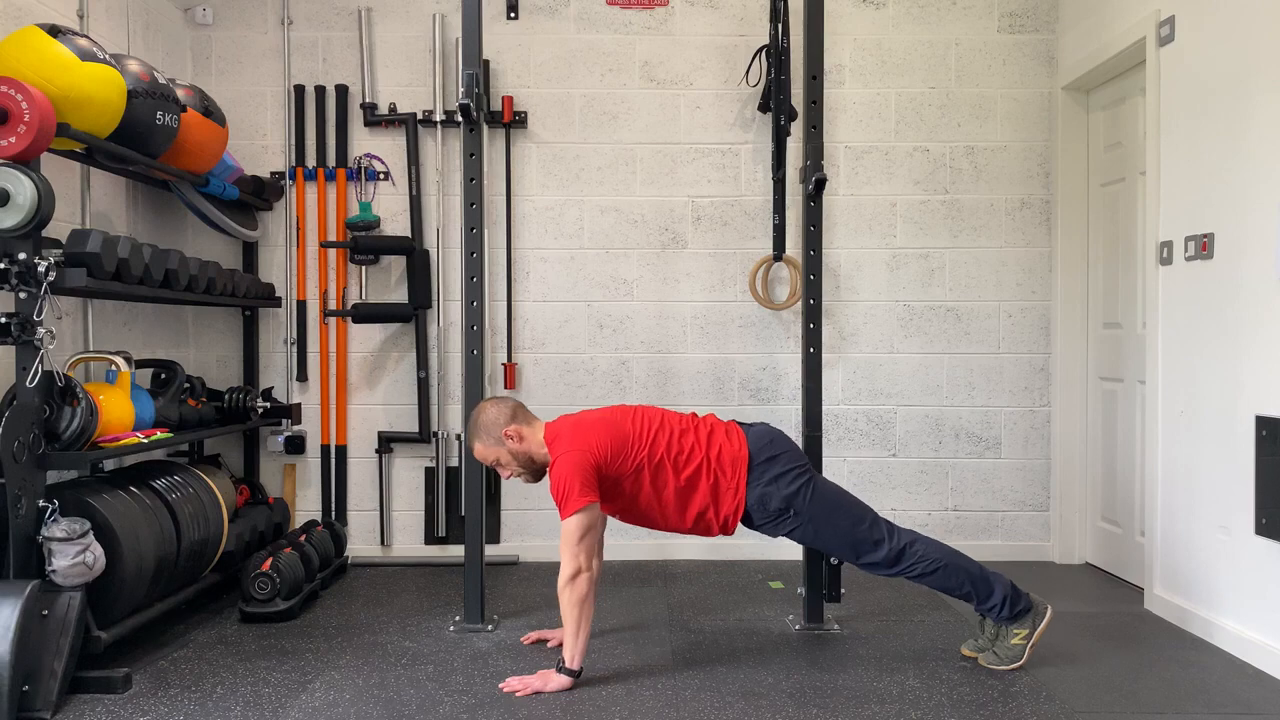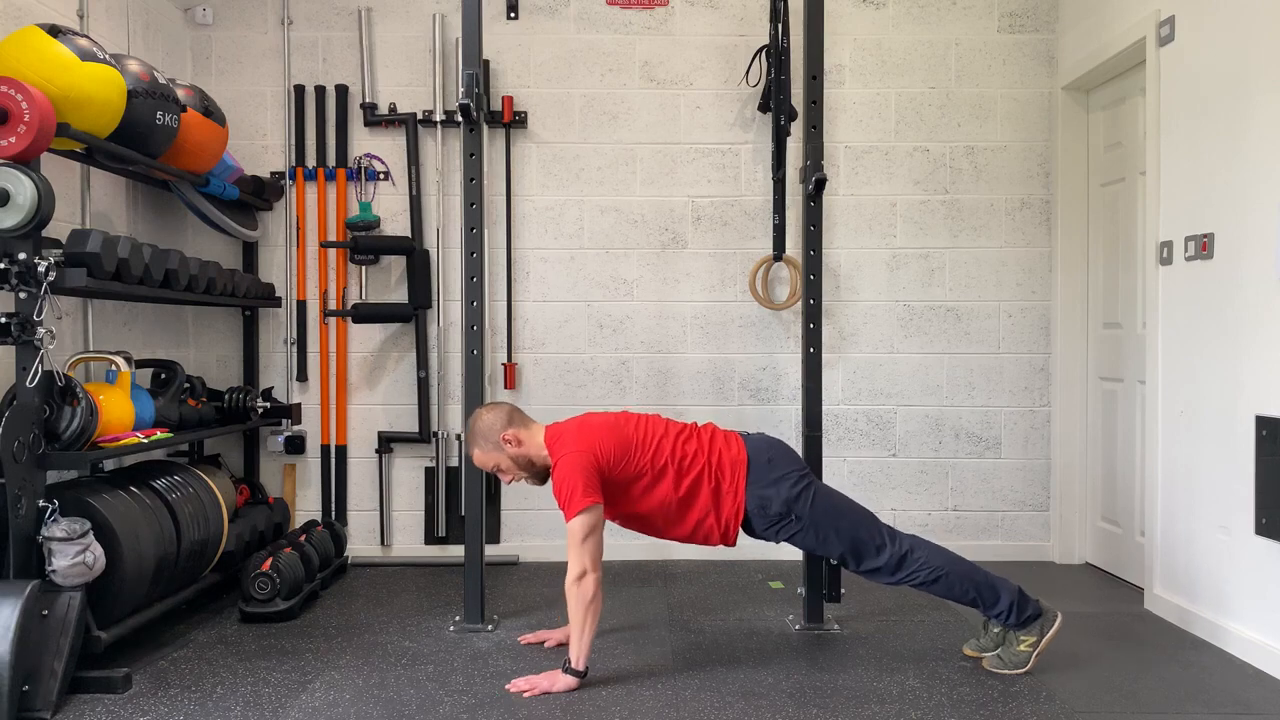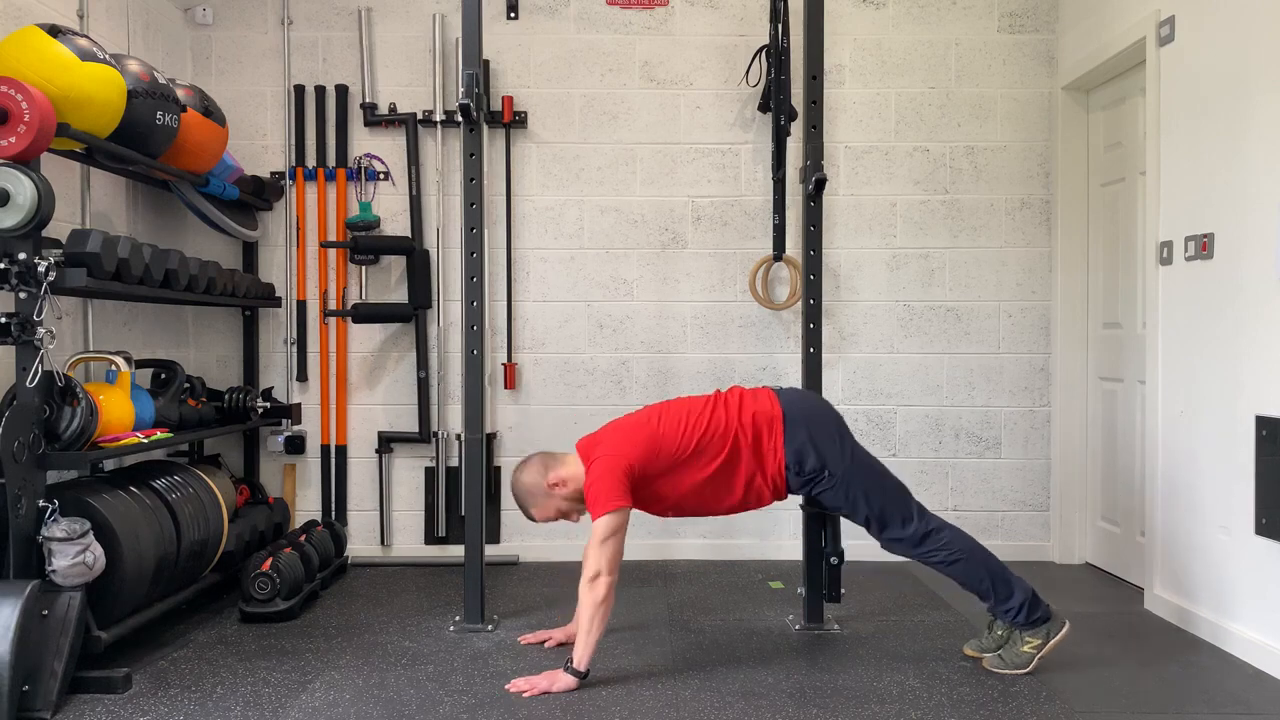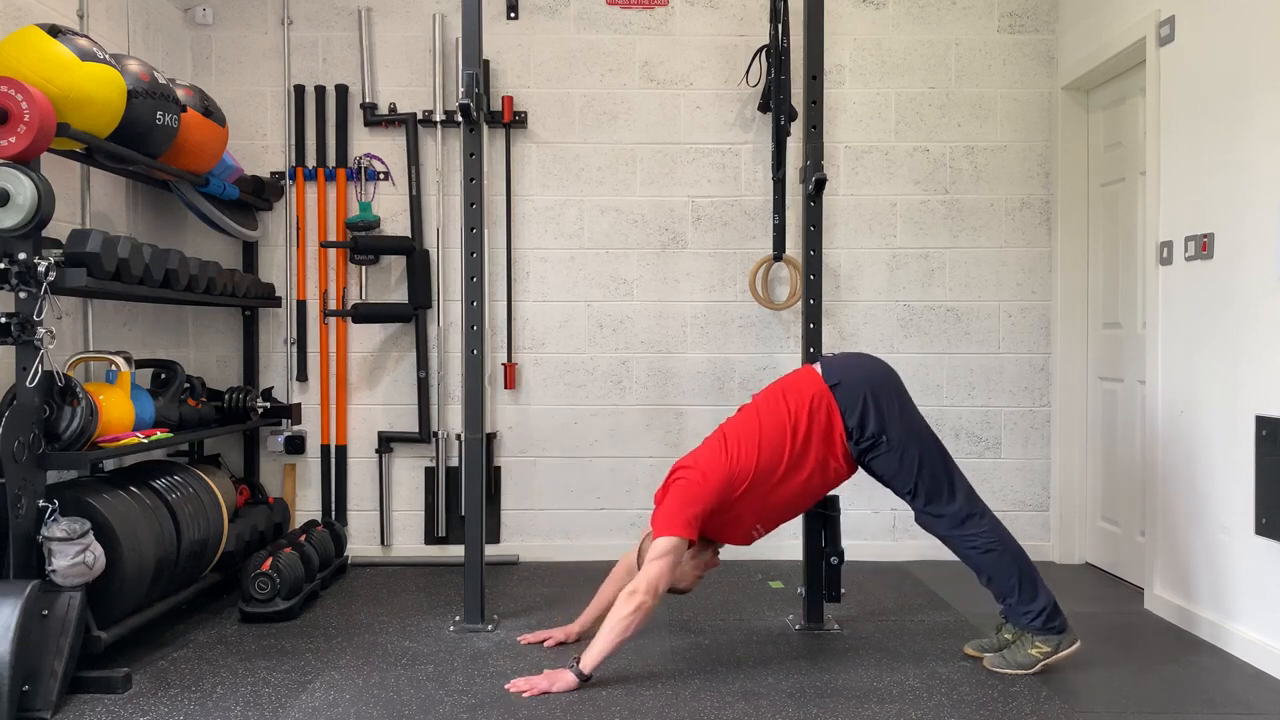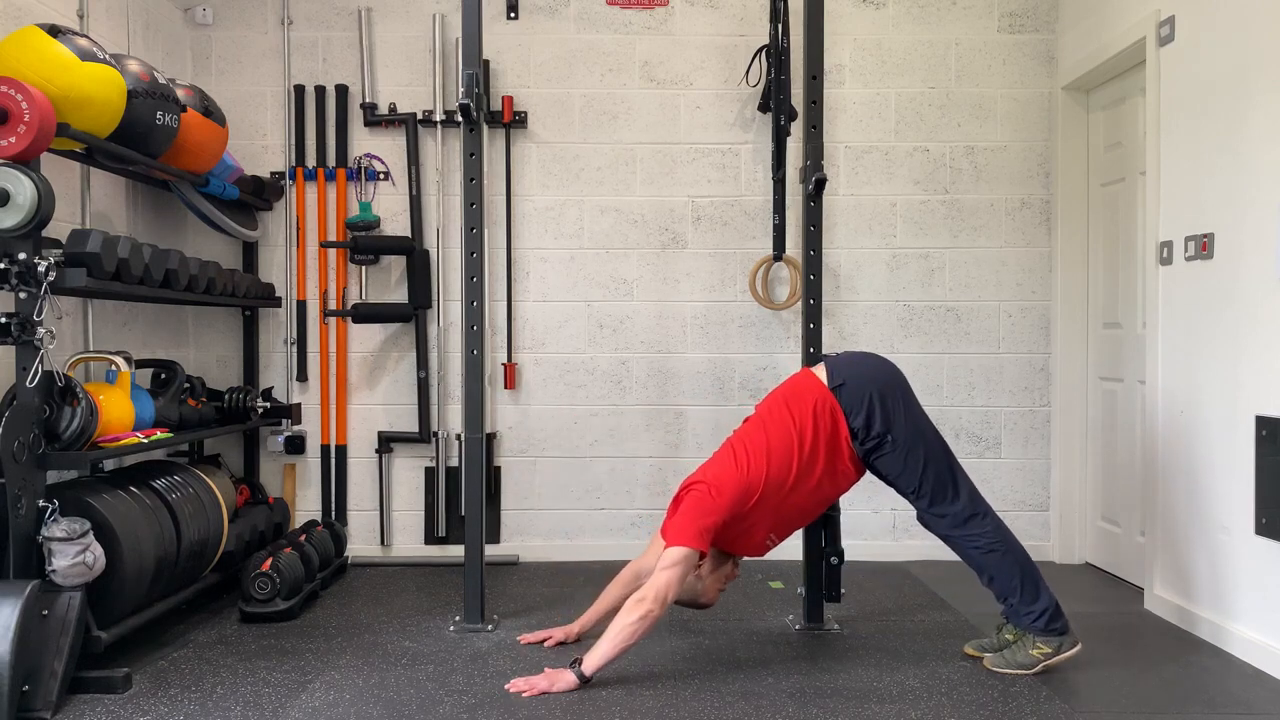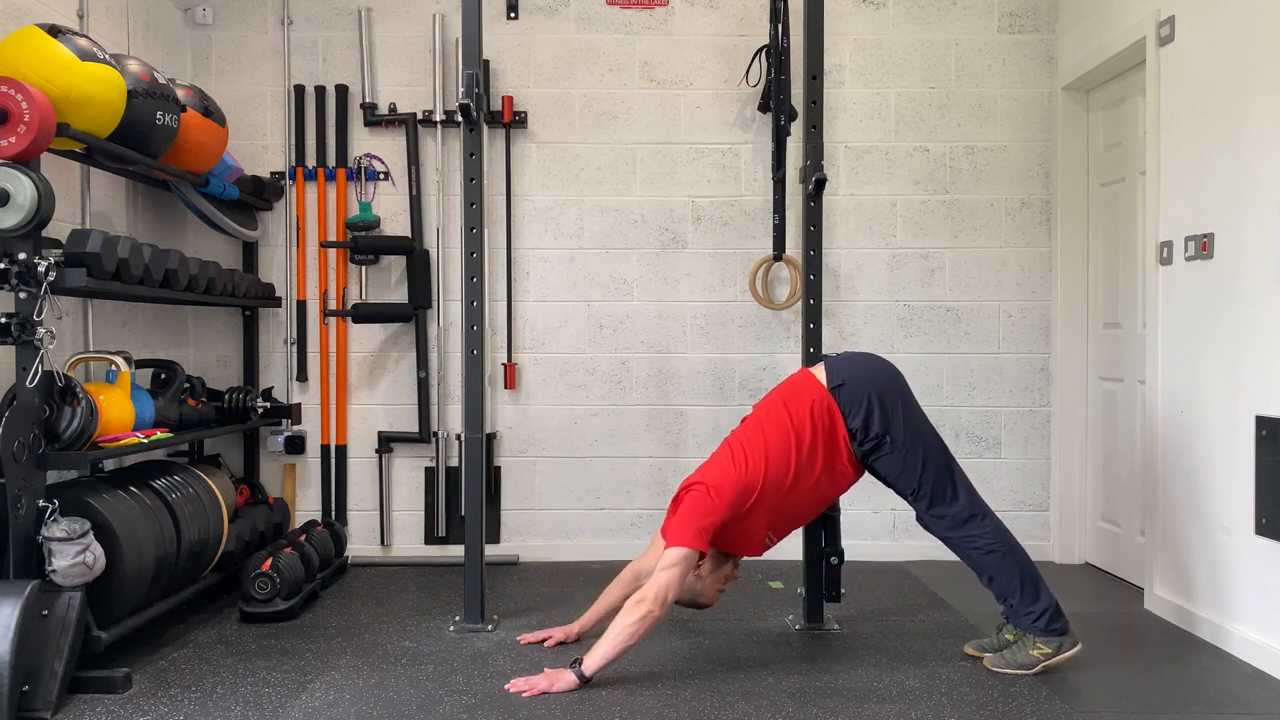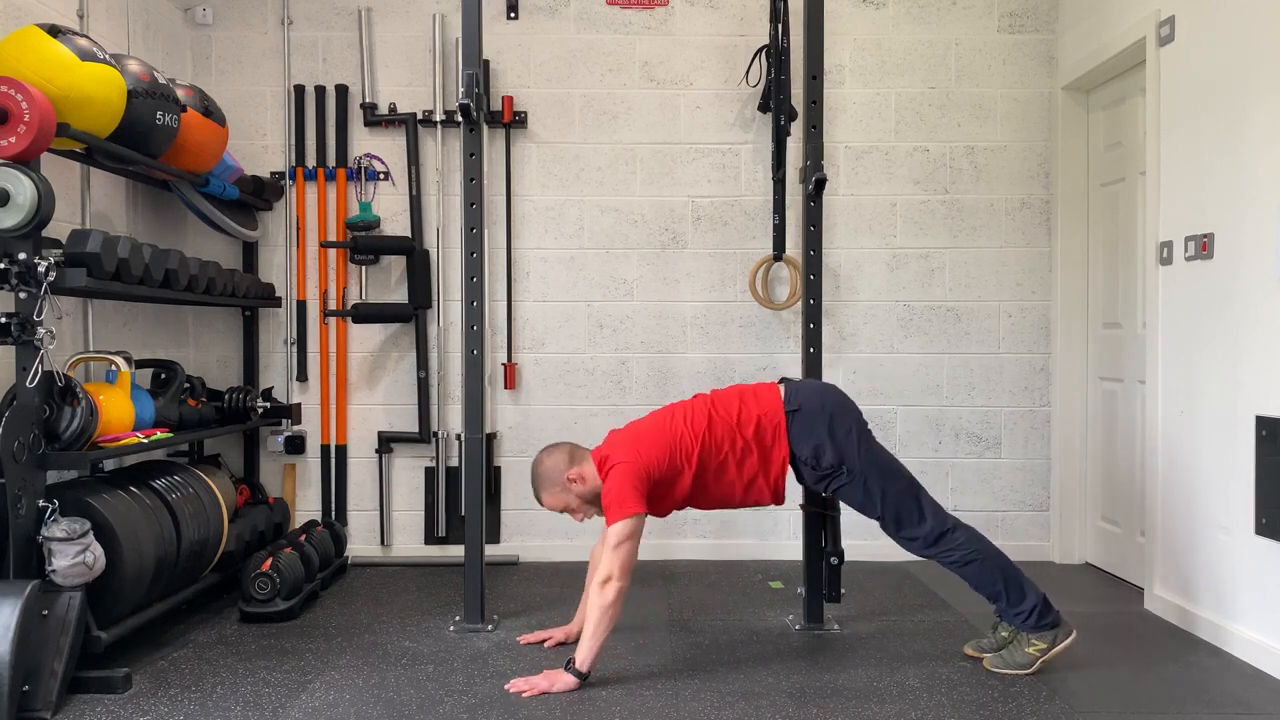
dt=0.7s
person 1, frame 1
left shoulder: (567, 457)
right shoulder: (575, 440)
left elbow: (575, 570)
right elbow: (592, 555)
left wrist: (567, 669)
right wrist: (574, 627)
left hip: (756, 482)
right hip: (747, 460)
left knee: (879, 548)
right knee: (874, 543)
left ankle: (1015, 610)
right ankle: (999, 609)
person 1, frame 2
left shoulder: (569, 461)
right shoulder: (578, 441)
left elbow: (584, 571)
right elbow: (587, 564)
left wrist: (572, 669)
right wrist: (576, 628)
left hip: (758, 488)
right hip: (747, 475)
left knee: (884, 555)
right knee: (879, 552)
left ankle: (1024, 616)
right ankle: (1005, 614)
person 1, frame 3
left shoulder: (604, 466)
right shoulder: (603, 454)
left elbow: (599, 574)
right elbow: (600, 571)
left wrist: (573, 670)
right wrist: (575, 626)
left hip: (792, 441)
right hip: (783, 428)
left knee: (908, 530)
right knee: (905, 530)
left ankle: (1032, 618)
right ankle: (1010, 614)
person 1, frame 4
left shoulder: (689, 499)
right shoulder: (688, 496)
left elbow: (642, 594)
right elbow: (632, 563)
left wrist: (577, 672)
right wrist: (576, 627)
left hip: (852, 399)
right hip: (844, 397)
left knee: (951, 512)
right knee: (944, 512)
left ankle: (1044, 627)
right ankle: (1021, 619)
person 1, frame 5
left shoulder: (703, 510)
right shoulder: (699, 509)
left elbow: (650, 601)
right elbow: (639, 568)
left wrist: (578, 673)
right wrist: (575, 627)
left hip: (857, 399)
right hip: (849, 395)
left knee: (954, 512)
right knee: (947, 513)
left ankle: (1045, 630)
right ankle: (1024, 621)
person 1, frame 6
left shoulder: (702, 508)
right shoulder: (697, 507)
left elbow: (649, 602)
right elbow: (640, 569)
left wrist: (578, 673)
right wrist: (577, 628)
left hip: (858, 399)
right hip: (847, 398)
left knee: (954, 514)
right knee: (945, 515)
left ankle: (1047, 630)
right ankle: (1022, 622)
person 1, frame 7
left shoulder: (622, 470)
right shoulder: (617, 458)
left elbow: (612, 579)
right elbow: (603, 553)
left wrist: (575, 670)
right wrist: (574, 626)
left hip: (806, 429)
right hip: (798, 422)
left knee: (921, 528)
right knee: (917, 527)
left ankle: (1038, 623)
right ankle: (1015, 619)
